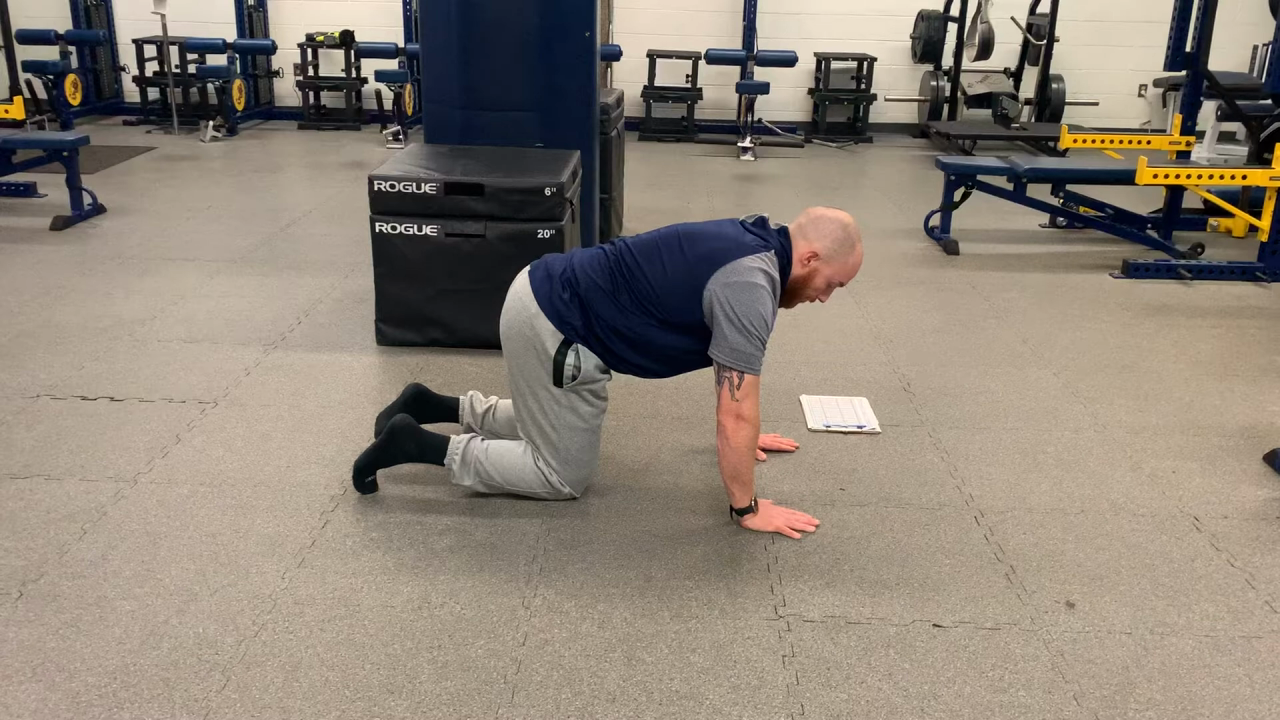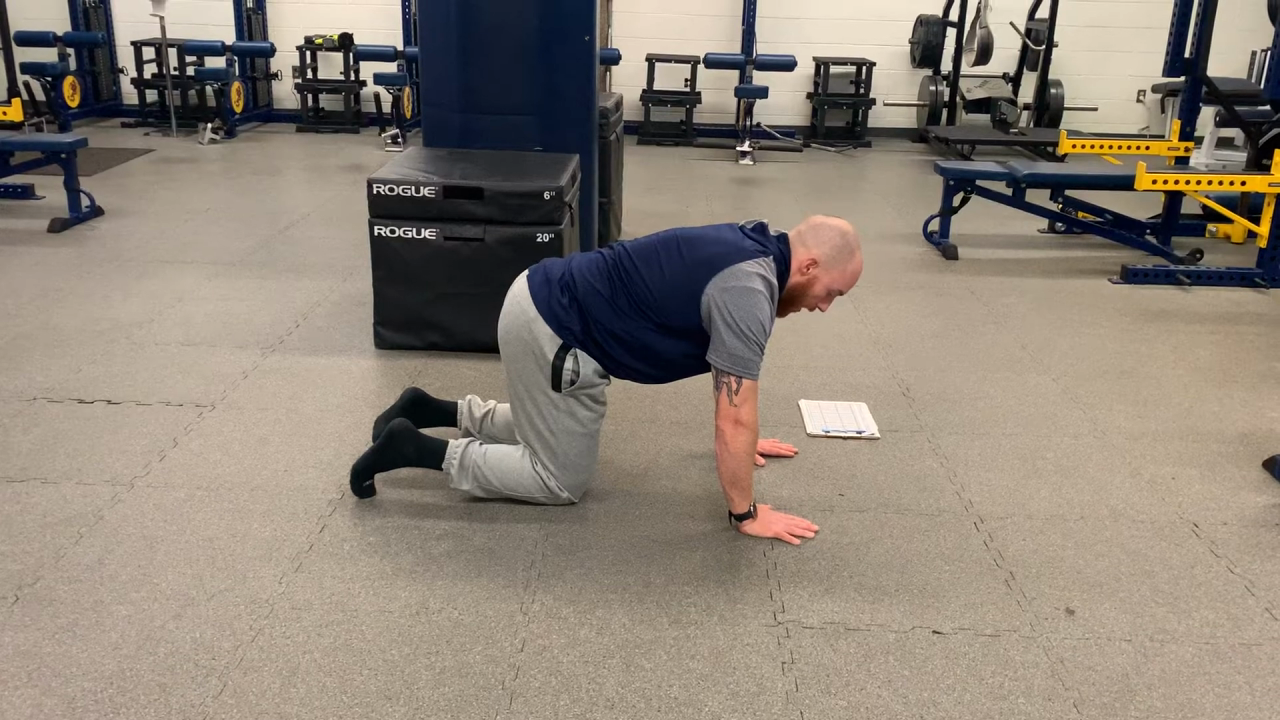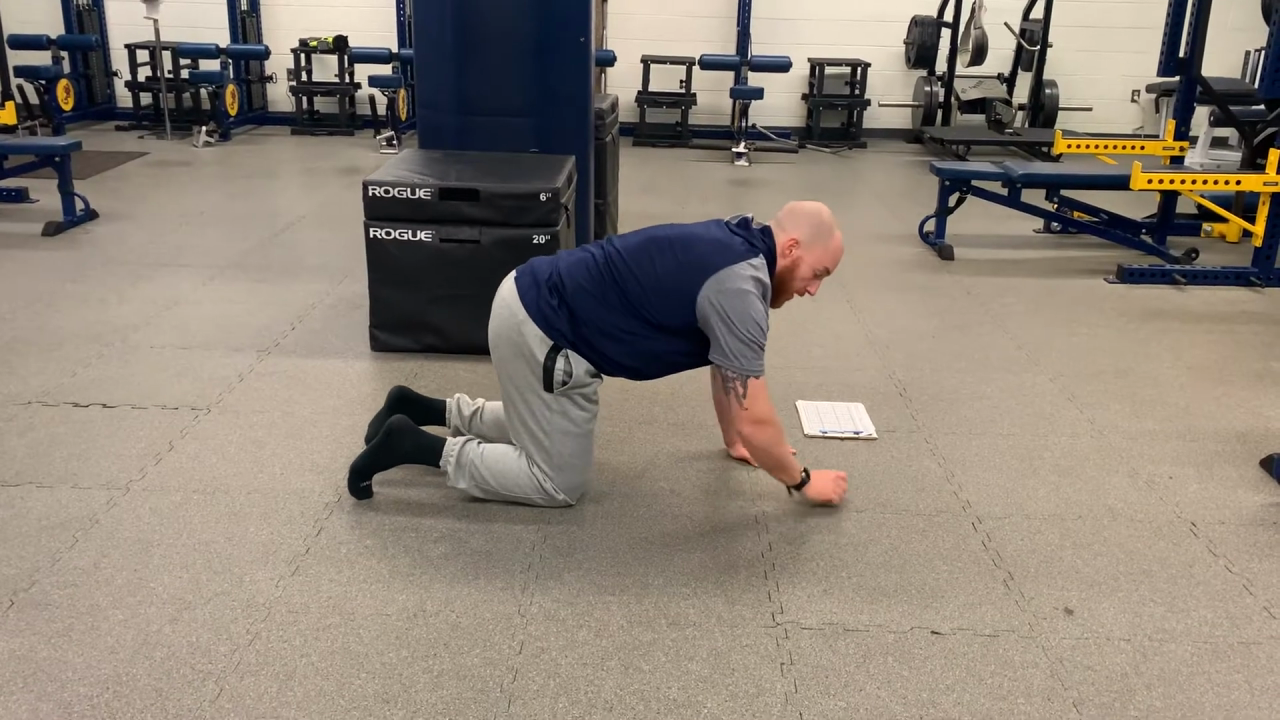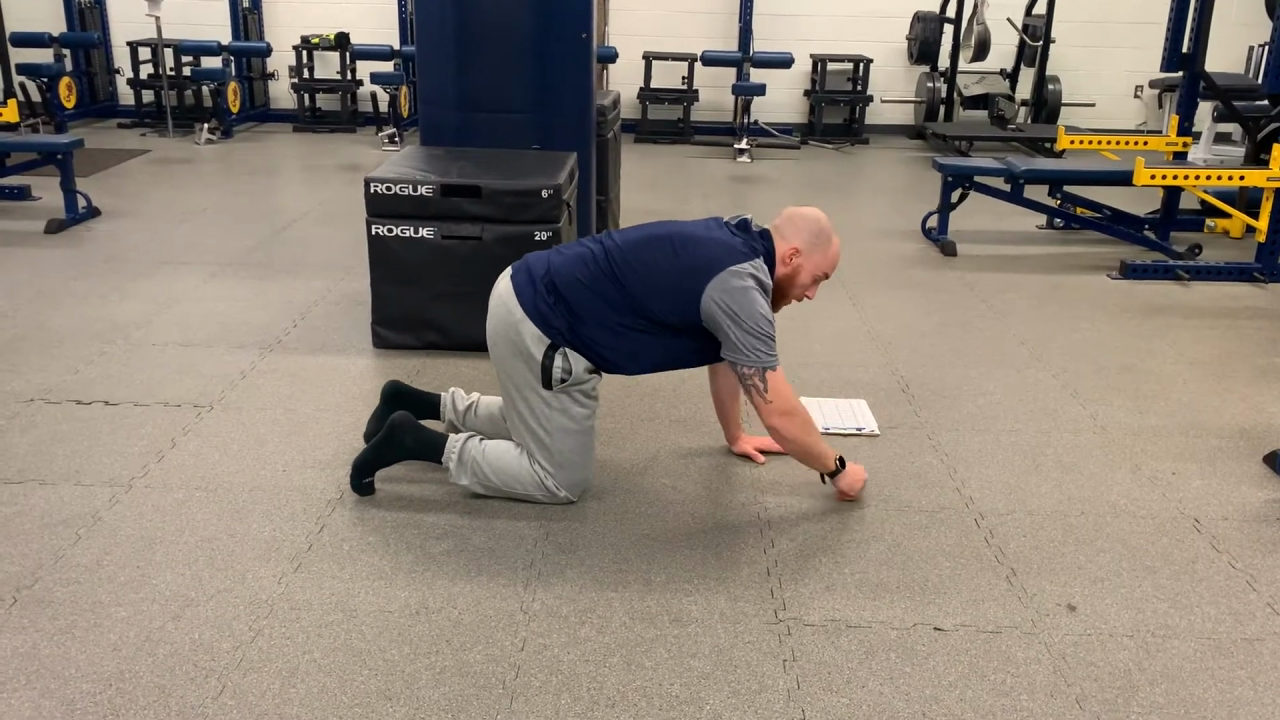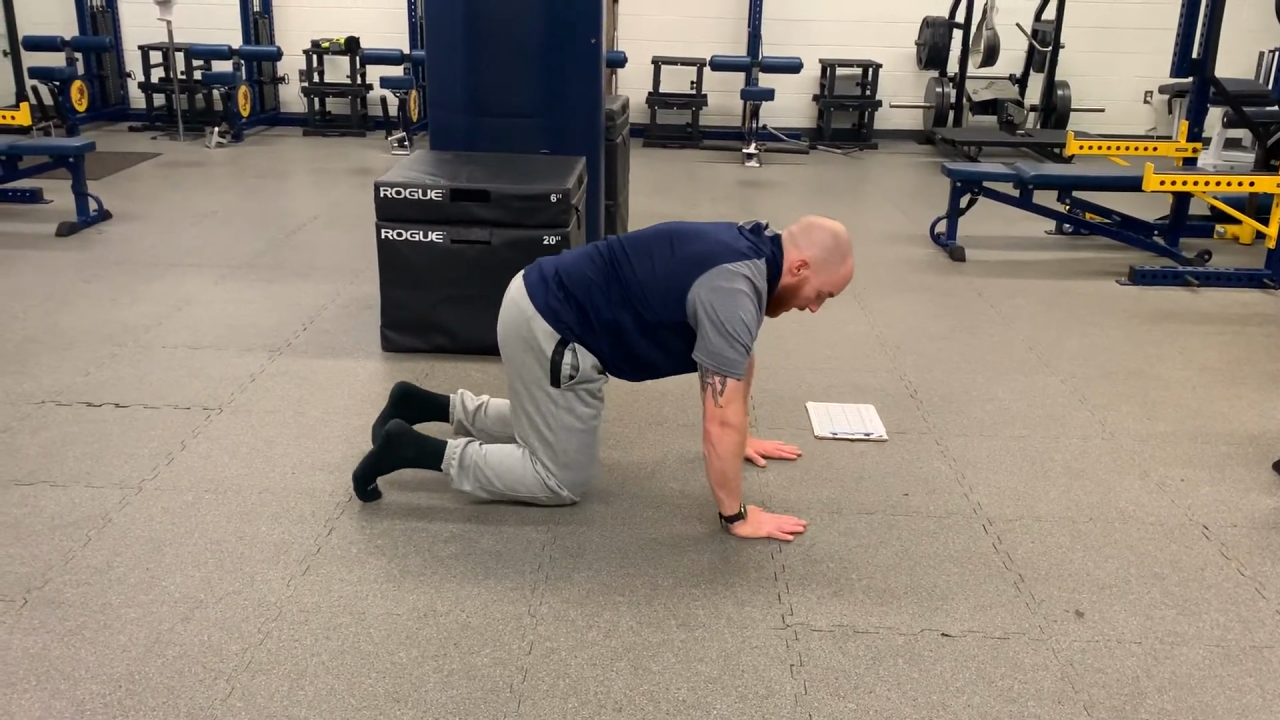
dt=1s
person 1, frame 1
left shoulder: (754, 244)
right shoulder: (750, 286)
right elbow: (735, 417)
left wrist: (743, 433)
right wrist: (747, 509)
left hip: (547, 301)
right hip: (554, 327)
left knee: (551, 429)
right knee: (564, 474)
left ankle: (436, 406)
right ankle: (418, 445)
person 1, frame 2
left shoulder: (754, 250)
right shoulder: (748, 291)
right elbow: (733, 420)
left wrist: (741, 438)
right wrist: (745, 513)
left hip: (546, 305)
right hip: (552, 331)
left knee: (551, 433)
right knee: (562, 478)
left ankle: (436, 408)
right ankle: (418, 449)
person 1, frame 3
left shoulder: (737, 246)
right shoulder: (739, 288)
left elbow: (725, 364)
right elbow: (755, 420)
left wrist: (733, 441)
right wrist: (803, 481)
left hip: (534, 305)
right hip: (543, 331)
left knee: (543, 430)
right knee: (559, 481)
left ankle: (423, 410)
right ankle: (418, 447)
person 1, frame 4
left shoulder: (734, 246)
right shoulder: (740, 290)
left elbow: (724, 359)
right elbow: (780, 413)
left wrist: (734, 435)
right wrist: (836, 470)
left hip: (528, 302)
right hip: (539, 332)
left knee: (536, 428)
right knee: (560, 480)
left ankle: (415, 403)
right ankle: (420, 441)
person 1, frame 5
left shoulder: (752, 251)
right shoulder: (733, 291)
left elbow: (739, 362)
right elbow: (719, 421)
left wrist: (741, 440)
right wrist: (737, 516)
left hip: (543, 304)
right hip: (550, 327)
left knee: (546, 430)
right knee: (560, 478)
left ankle: (425, 403)
right ankle: (414, 449)
